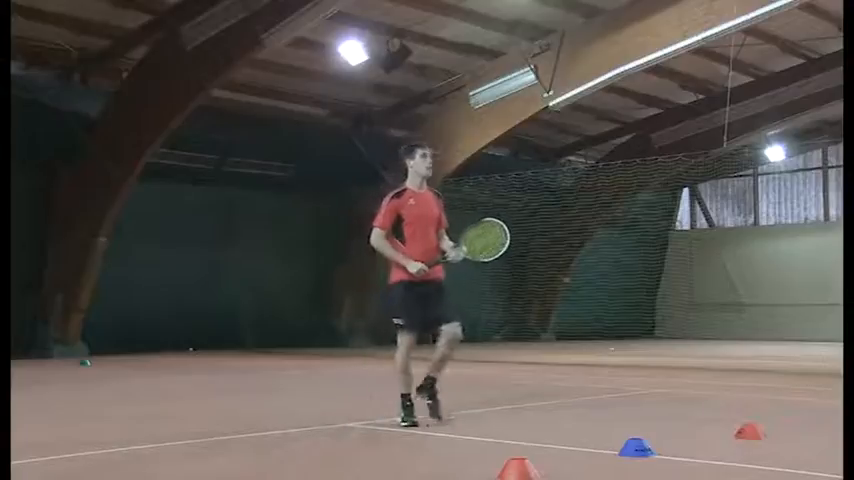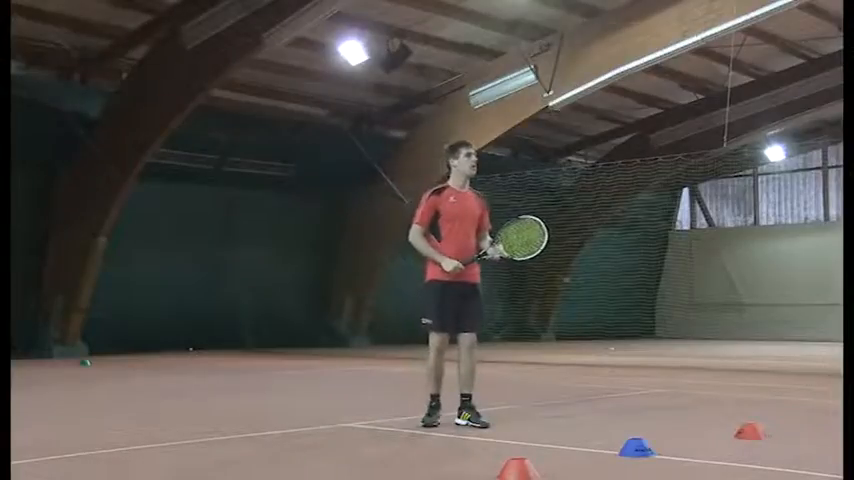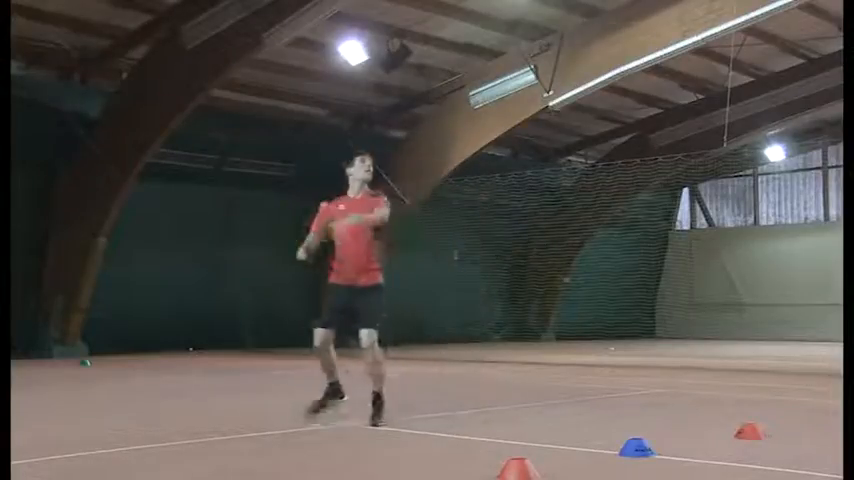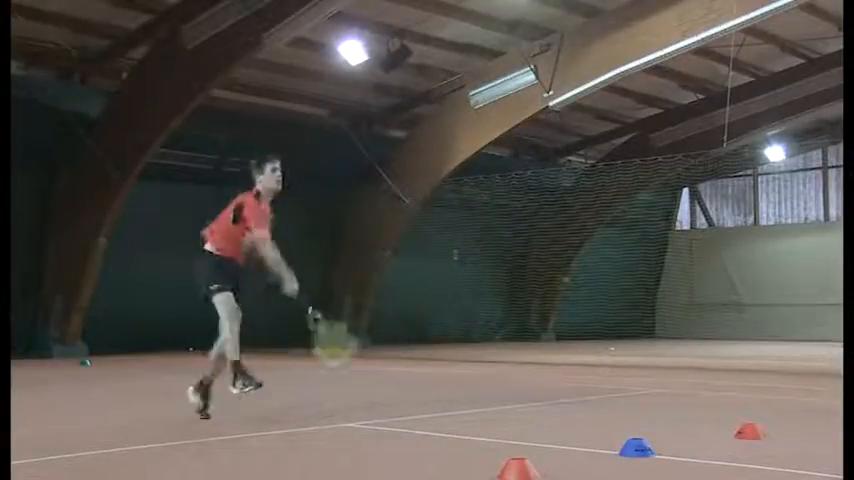
dt=1s
person 1, frame 1
left shoulder: (435, 199)
right shoulder: (396, 199)
right elbow: (376, 239)
left wrist: (450, 249)
right wrist: (408, 263)
left hip: (434, 279)
right hip: (405, 281)
left knee: (453, 333)
right knee: (407, 342)
left ankle: (428, 385)
right ankle: (406, 405)
person 1, frame 2
left shoulder: (478, 200)
right shoulder: (436, 196)
right elbow: (414, 236)
left wrist: (490, 249)
right wrist: (443, 260)
left hip: (469, 281)
right hip: (441, 280)
left knee: (469, 343)
right knee: (438, 343)
left ankle: (466, 407)
right ankle: (434, 405)
person 1, frame 3
left shoulder: (377, 200)
right shoulder: (332, 206)
left elbow: (381, 216)
right elbow: (315, 235)
left wrist: (354, 220)
right wrist: (305, 248)
left hip: (369, 285)
right hip: (339, 284)
left knee: (369, 342)
right knee: (320, 341)
left ankle: (377, 402)
right ankle: (334, 389)
person 1, frame 4
left shoulder: (265, 208)
right shoulder: (251, 203)
right elbow: (264, 245)
right wrist: (286, 276)
left hip: (231, 265)
right hip: (217, 259)
left knee: (231, 322)
right knee: (229, 310)
left ankle: (202, 389)
right ankle: (238, 374)
